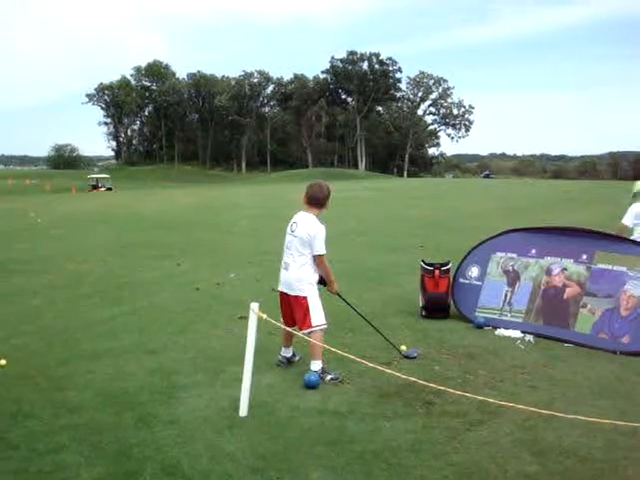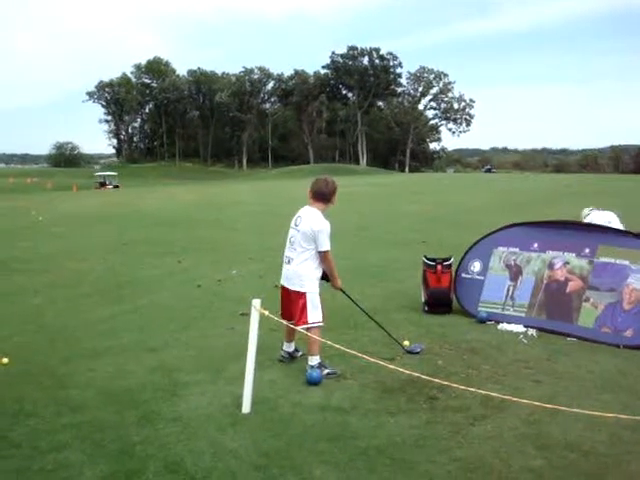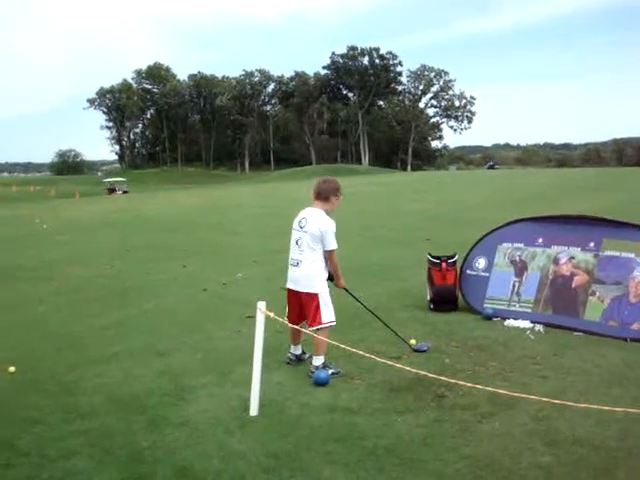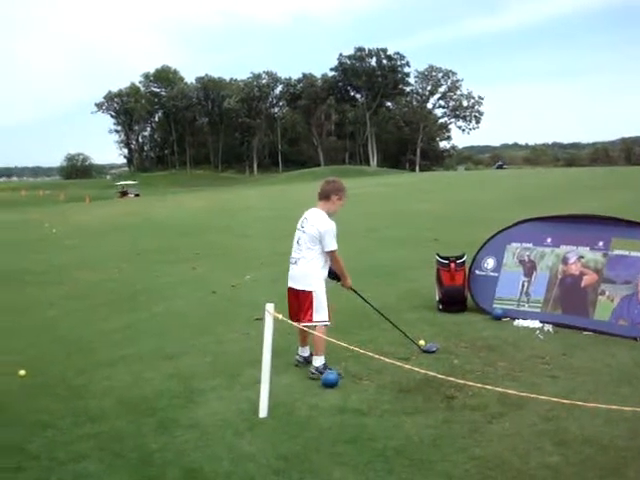
dt=0.5s
person 1, frame 1
left shoulder: (296, 219)
right shoulder: (316, 227)
right elbow: (320, 260)
left wrist: (324, 278)
right wrist: (331, 282)
left hip: (287, 279)
right hip: (303, 284)
left knee: (290, 322)
right knee: (316, 327)
left ankle: (286, 354)
right ankle: (317, 369)
person 1, frame 2
left shoulder: (300, 213)
right shoulder: (321, 223)
right elbow: (325, 256)
left wrist: (326, 273)
right wrist: (335, 279)
left hip: (289, 275)
right hip: (305, 280)
left knee: (292, 318)
right knee: (313, 323)
left ankle: (288, 350)
right ankle: (314, 364)
person 1, frame 3
left shoulder: (301, 215)
right shoulder: (326, 223)
right elbow: (330, 256)
left wrist: (331, 274)
right wrist: (339, 278)
left hip: (294, 277)
right hip: (313, 281)
left knee: (296, 320)
right knee: (323, 323)
left ankle: (295, 352)
right ankle: (318, 364)
person 1, frame 4
left shoulder: (307, 215)
right shoulder: (326, 224)
right elbow: (334, 256)
left wrist: (328, 267)
right wrist: (345, 278)
left hip: (296, 276)
right hip: (311, 279)
left knee: (303, 319)
right knee: (319, 322)
left ankle: (303, 354)
right ankle: (318, 365)
